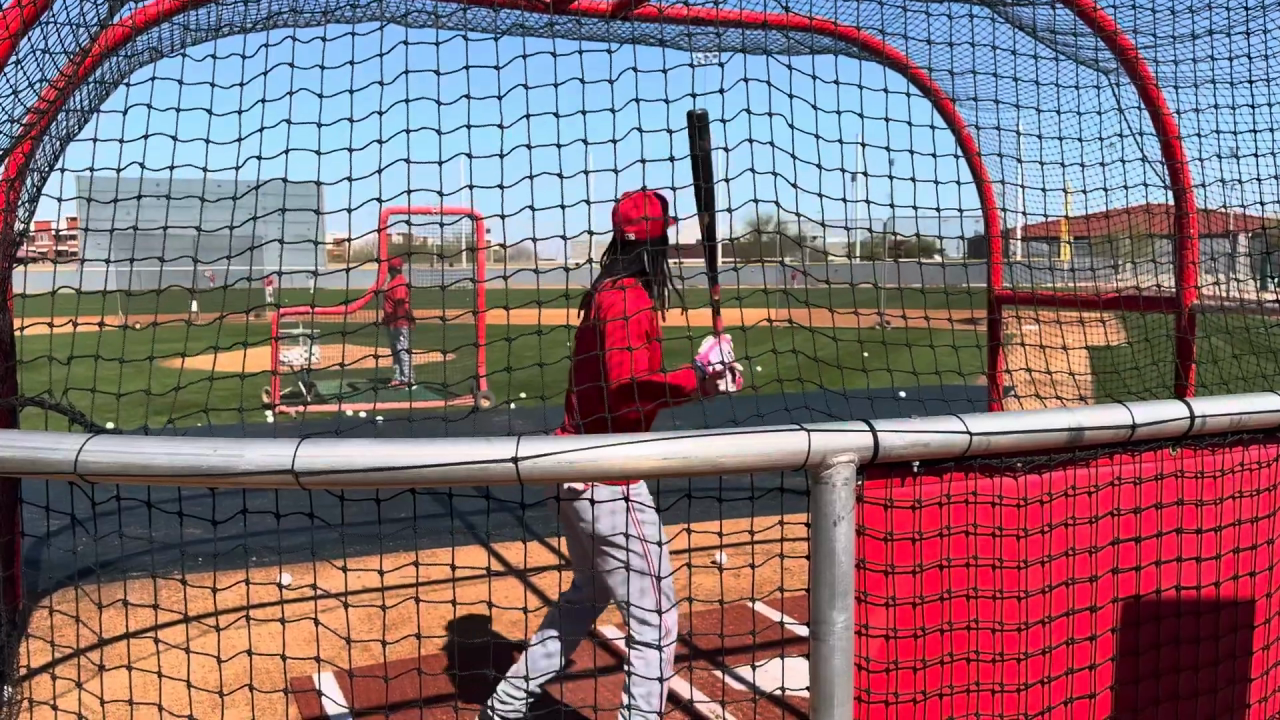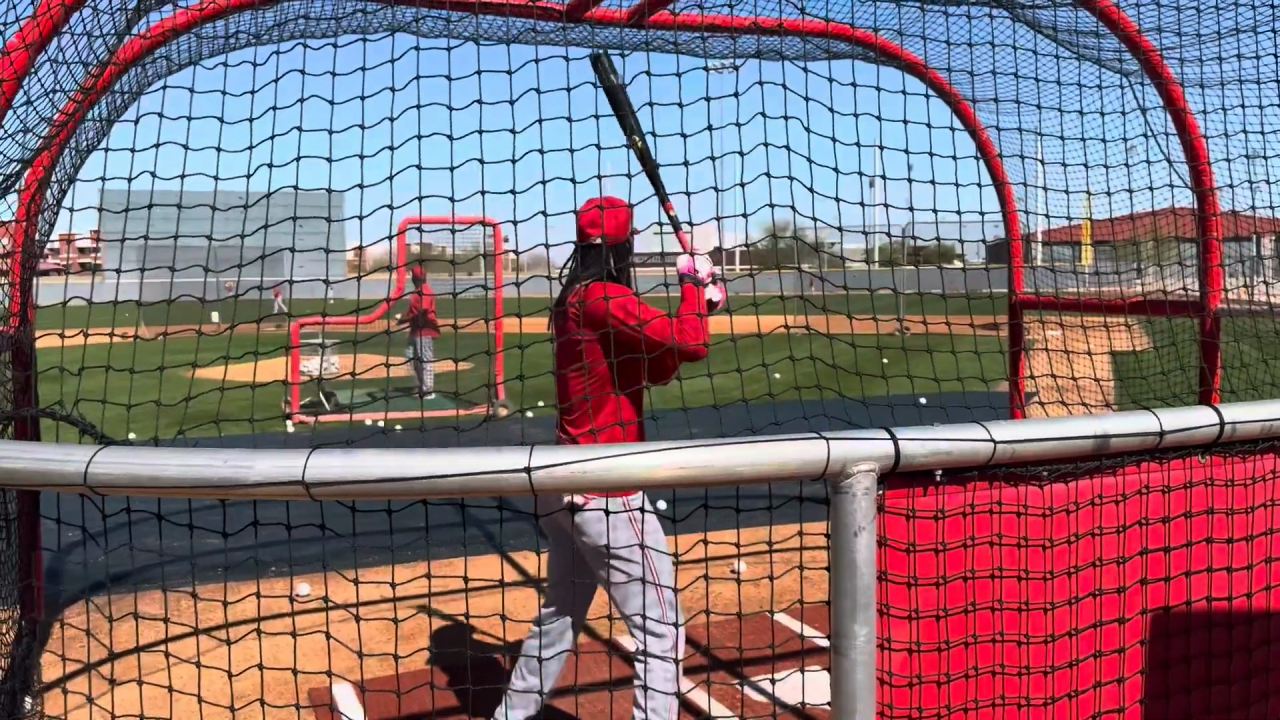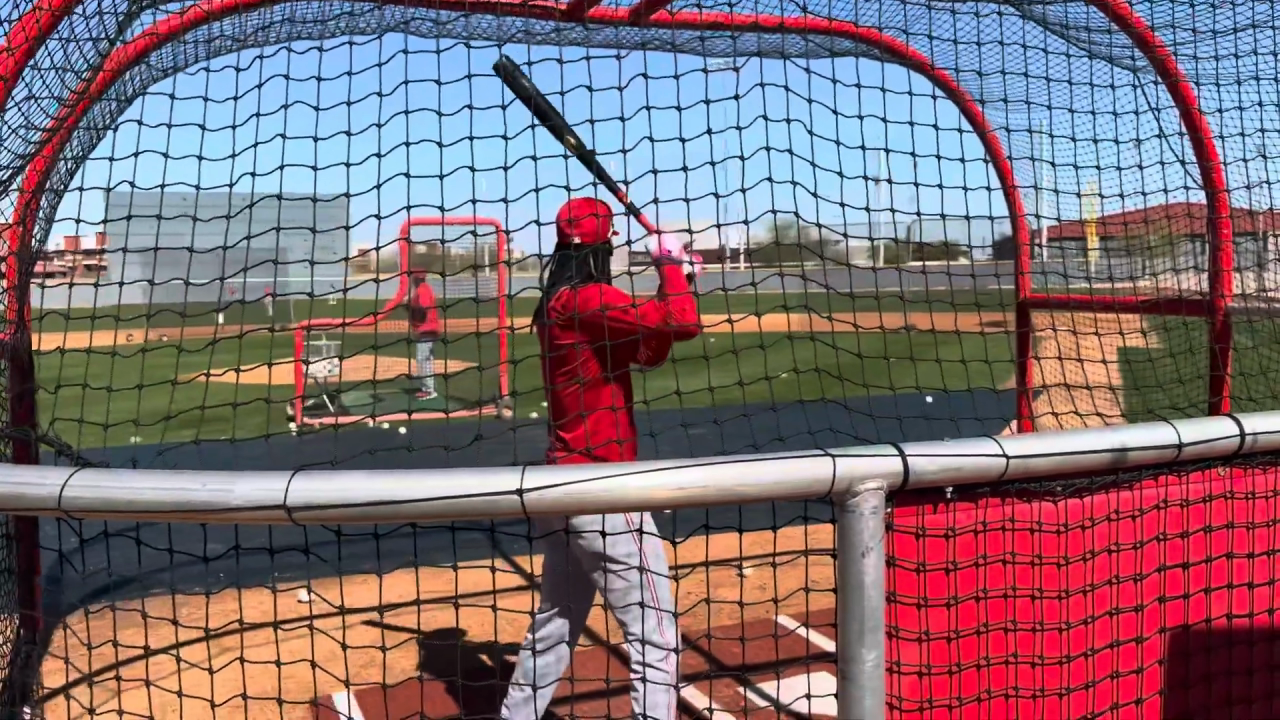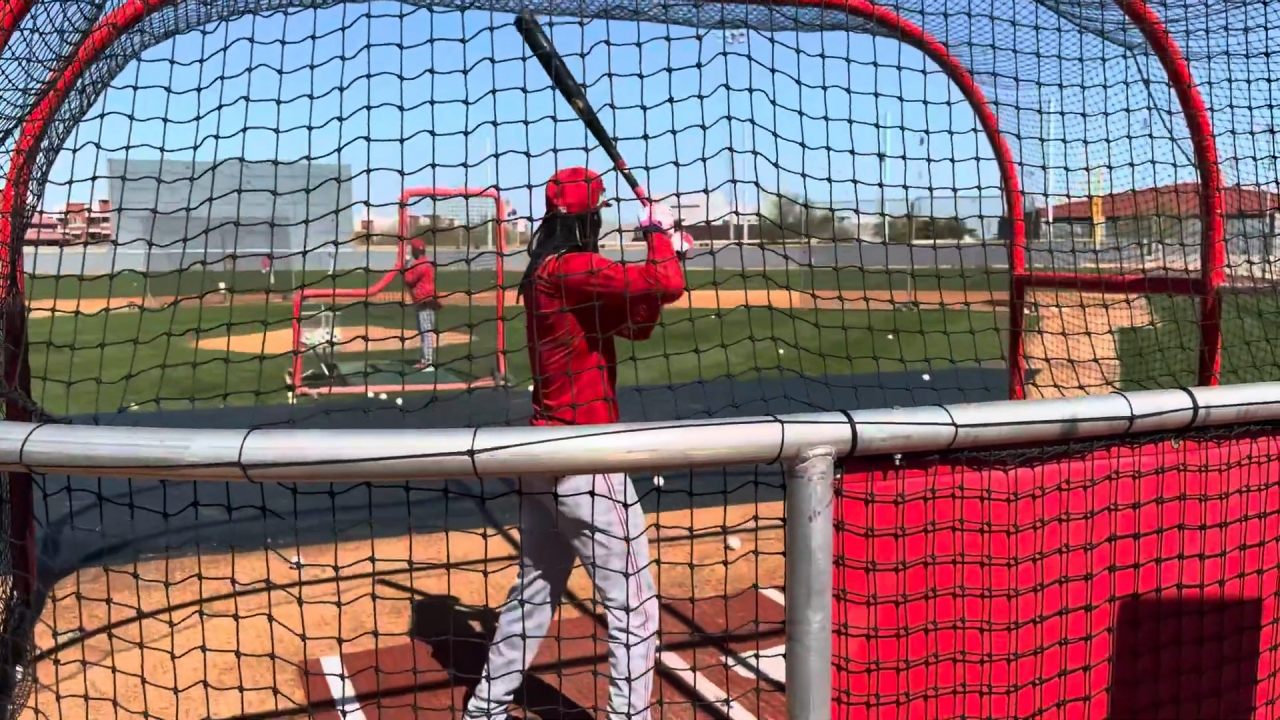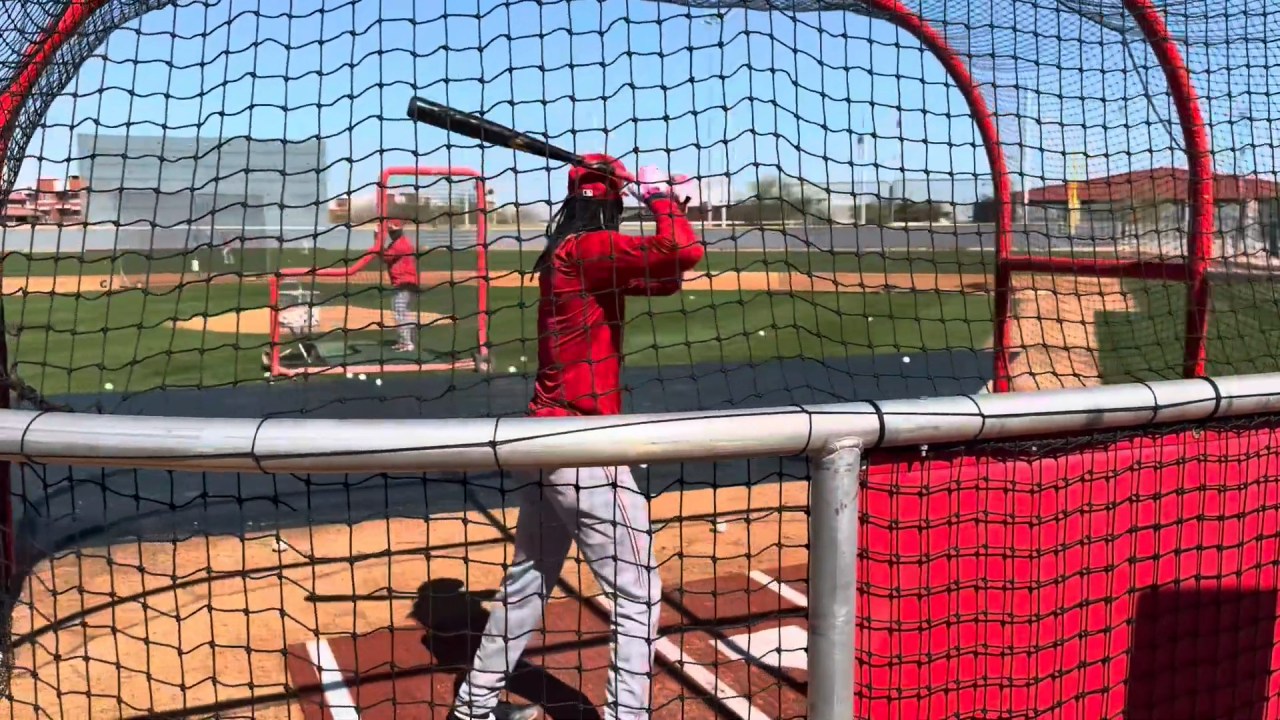
dt=1s
person 1, frame 1
left shoulder: (607, 292)
right shoulder: (628, 298)
right elbow: (629, 395)
left wrist: (697, 381)
right wrist: (696, 374)
left hip: (573, 475)
right hip: (606, 481)
left knee: (585, 595)
right knee: (655, 619)
person 1, frame 2
left shoulder: (575, 300)
right shoulder: (605, 298)
left elbow: (657, 369)
right elbow: (691, 344)
left wrist: (697, 302)
right wrist: (691, 280)
left hip: (565, 487)
right hip: (604, 493)
left knee: (558, 616)
right knee: (662, 630)
person 1, frame 3
left shoulder: (559, 303)
right shoulder: (587, 299)
left elbow: (650, 349)
right elbow: (685, 323)
left wrist: (674, 279)
right wrist: (668, 262)
left knee: (555, 626)
right knee: (658, 637)
person 1, frame 4
left shoulder: (549, 273)
right shoulder: (571, 268)
left elbow: (636, 323)
right elbow: (669, 285)
left wrist: (663, 252)
right wrist: (658, 231)
left knee: (534, 592)
right knee: (634, 606)
person 1, frame 5
left shoulder: (572, 256)
right shoulder: (589, 248)
left elbow: (664, 278)
right elbow: (684, 251)
left wrist: (673, 206)
right wrist: (661, 199)
left knee: (529, 578)
right knee: (638, 593)
